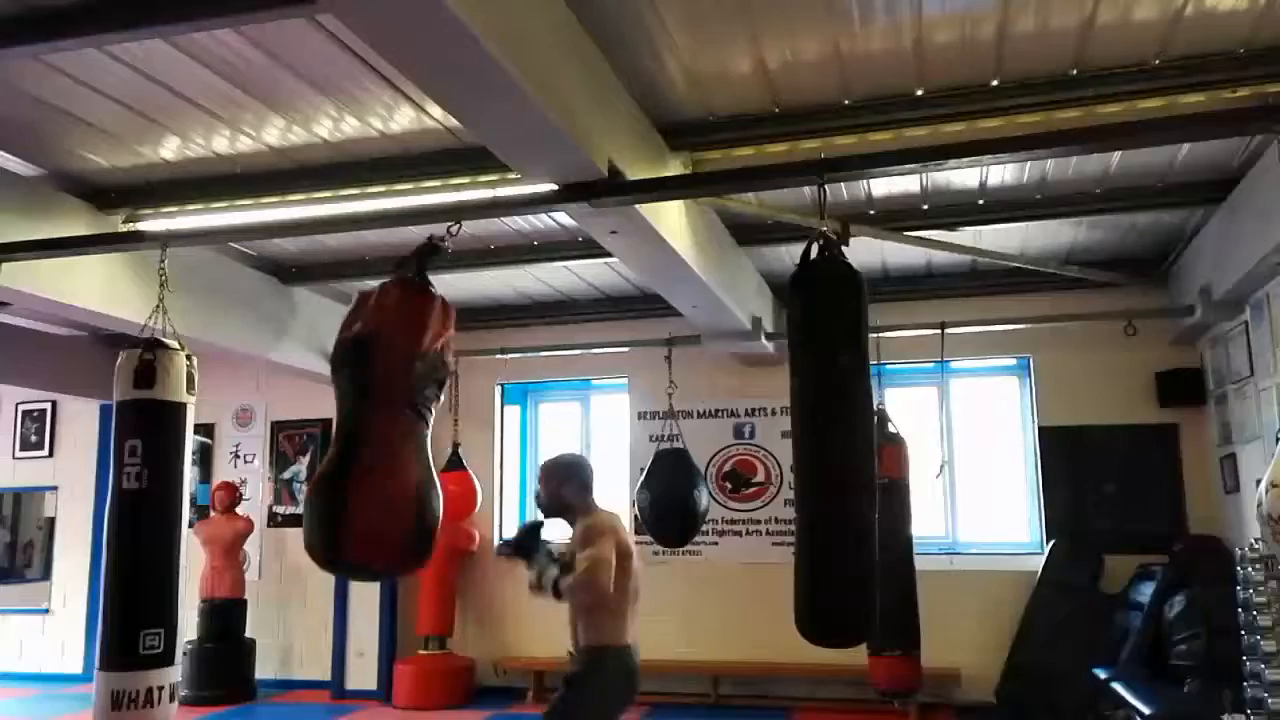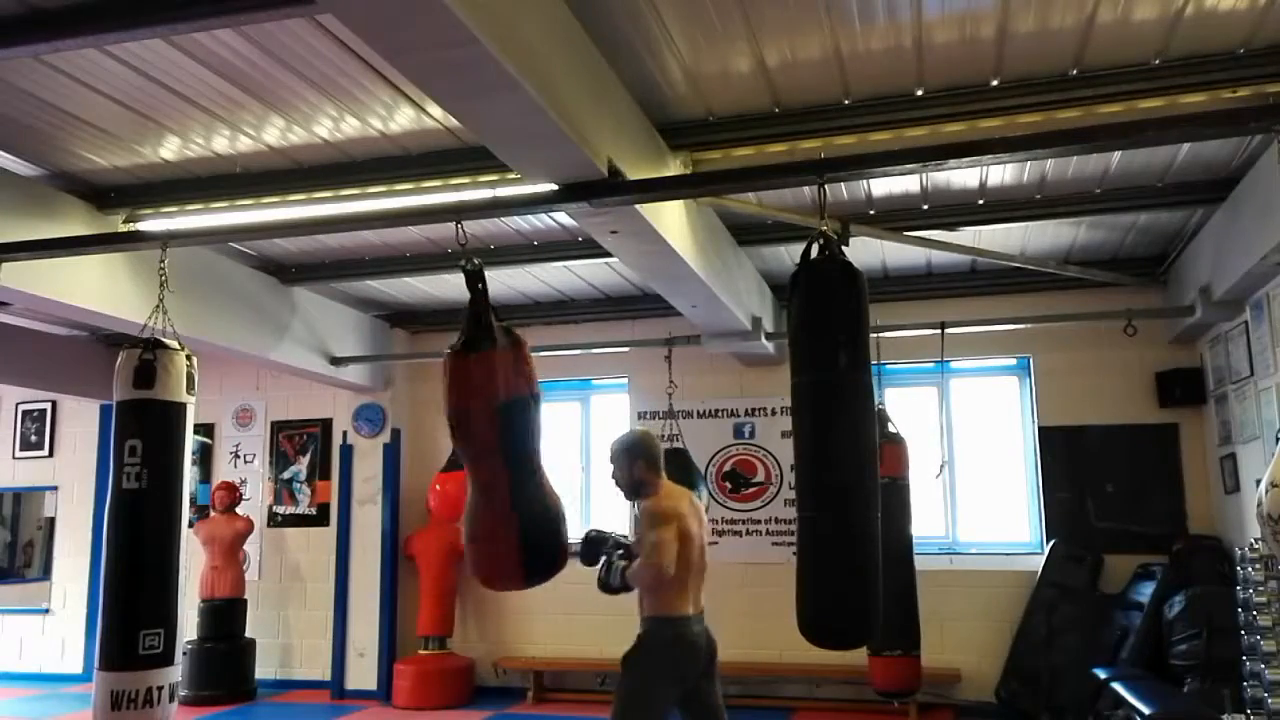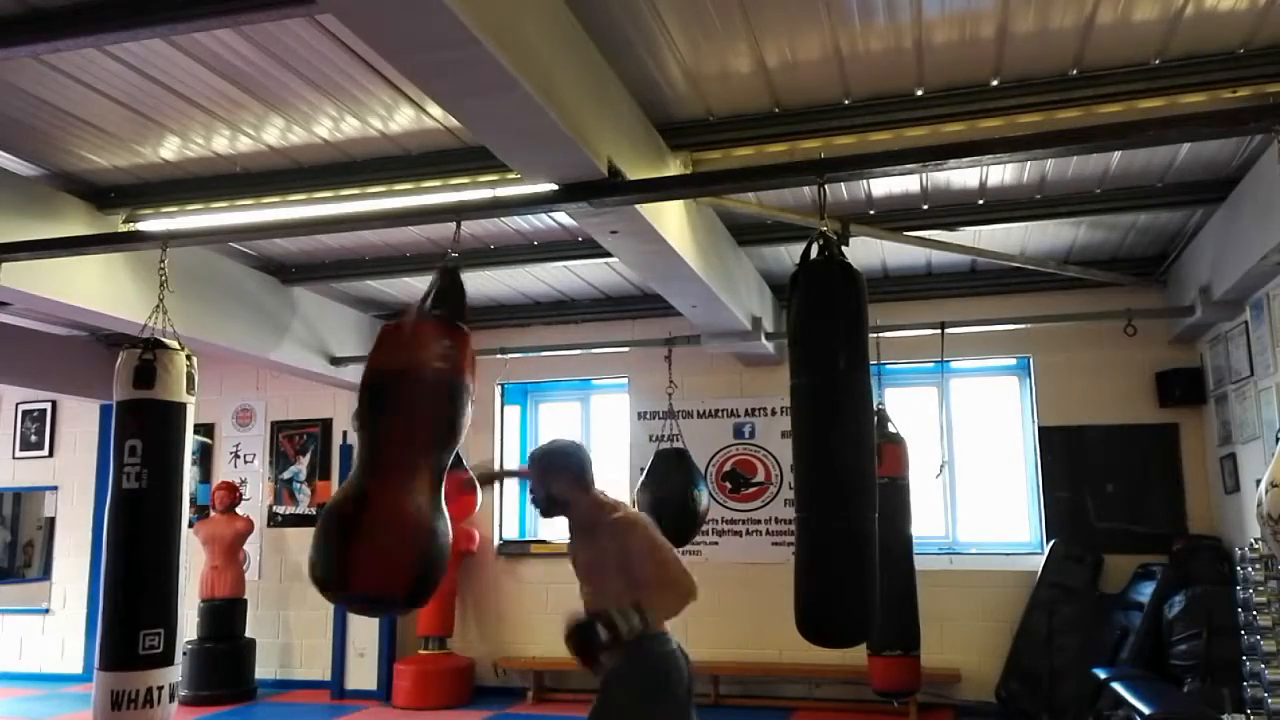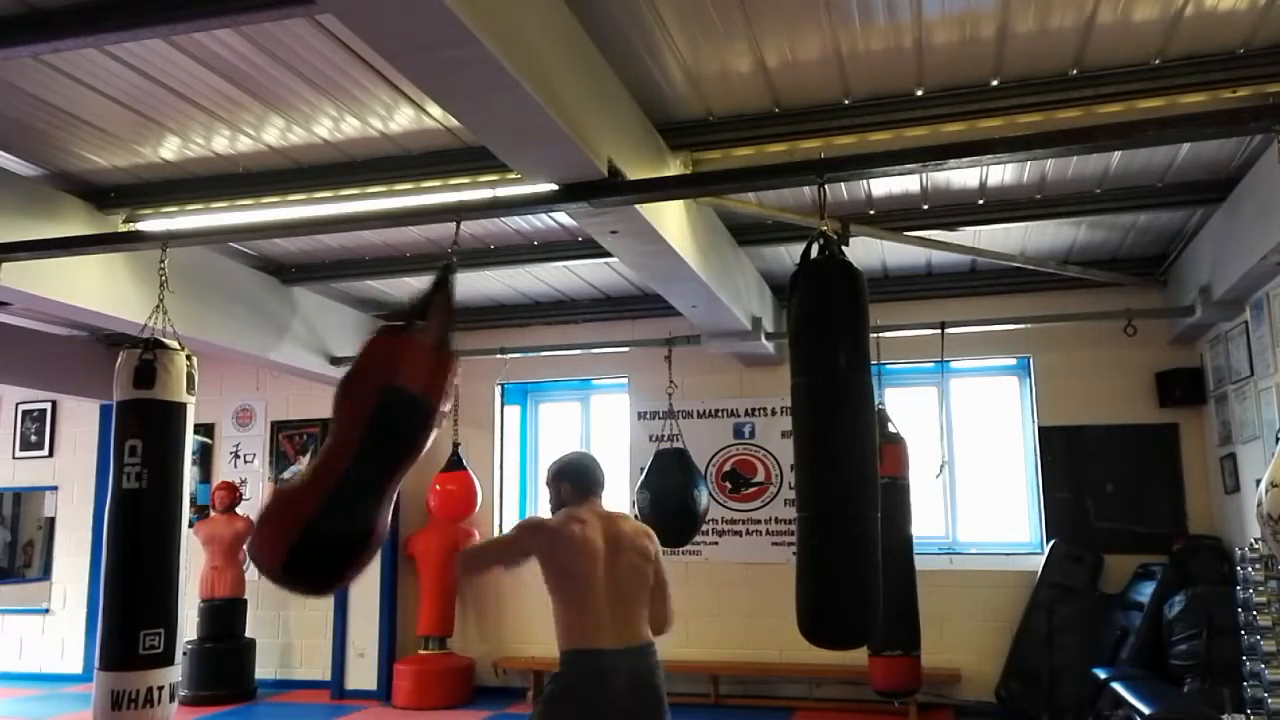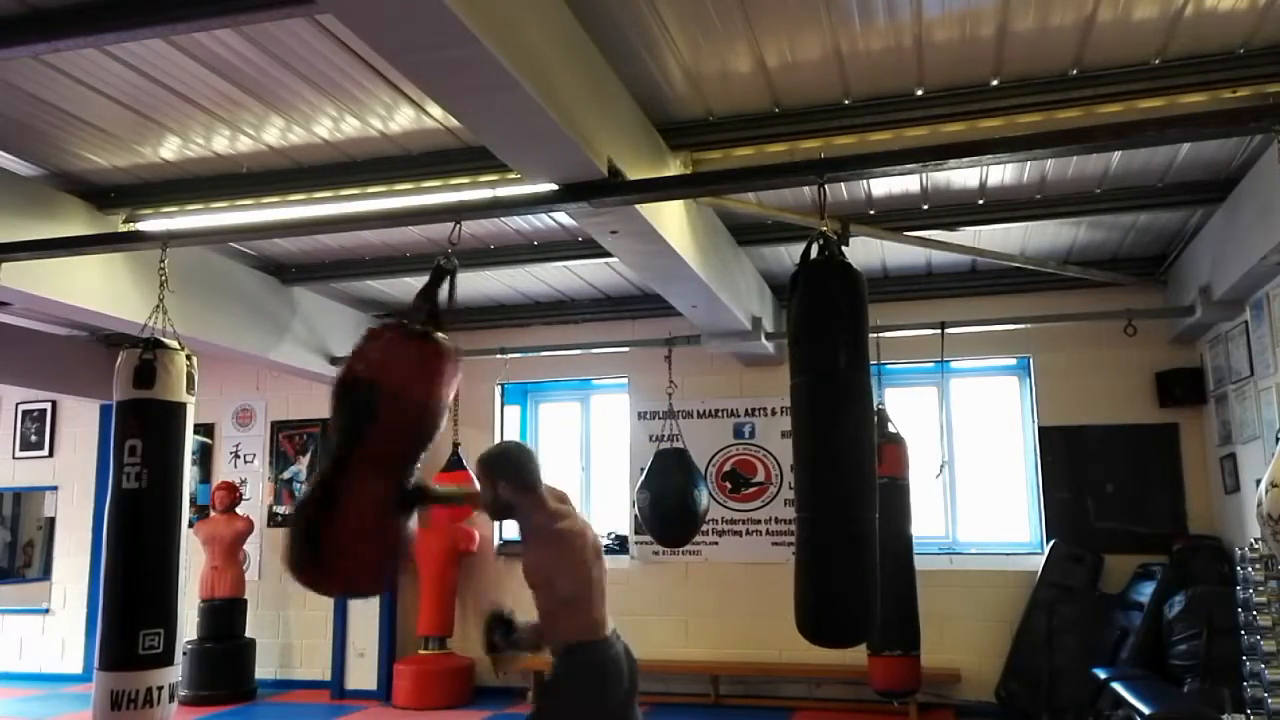
dt=1s
person 1, frame 1
left shoulder: (595, 529)
right shoulder: (602, 524)
left elbow: (595, 589)
left wrist: (549, 576)
right wrist: (554, 563)
left hip: (604, 667)
right hip: (618, 660)
person 1, frame 2
left shoulder: (656, 508)
right shoulder: (688, 501)
left elbow: (654, 572)
left wrist: (624, 571)
left hip: (666, 636)
right hip: (697, 633)
person 1, frame 3
left shoulder: (623, 526)
right shoulder: (593, 505)
left elbow: (684, 589)
left wrist: (626, 624)
left hip: (647, 670)
right hip: (651, 664)
person 1, frame 4
left shoulder: (544, 531)
right shoulder: (642, 537)
left elbow: (468, 562)
right elbow: (661, 621)
left hip: (583, 676)
right hip: (641, 673)
person 1, frame 5
left shoulder: (559, 536)
right shoulder: (551, 499)
left elbow: (585, 621)
left wrist: (520, 636)
left hip: (587, 667)
right hip: (614, 660)
